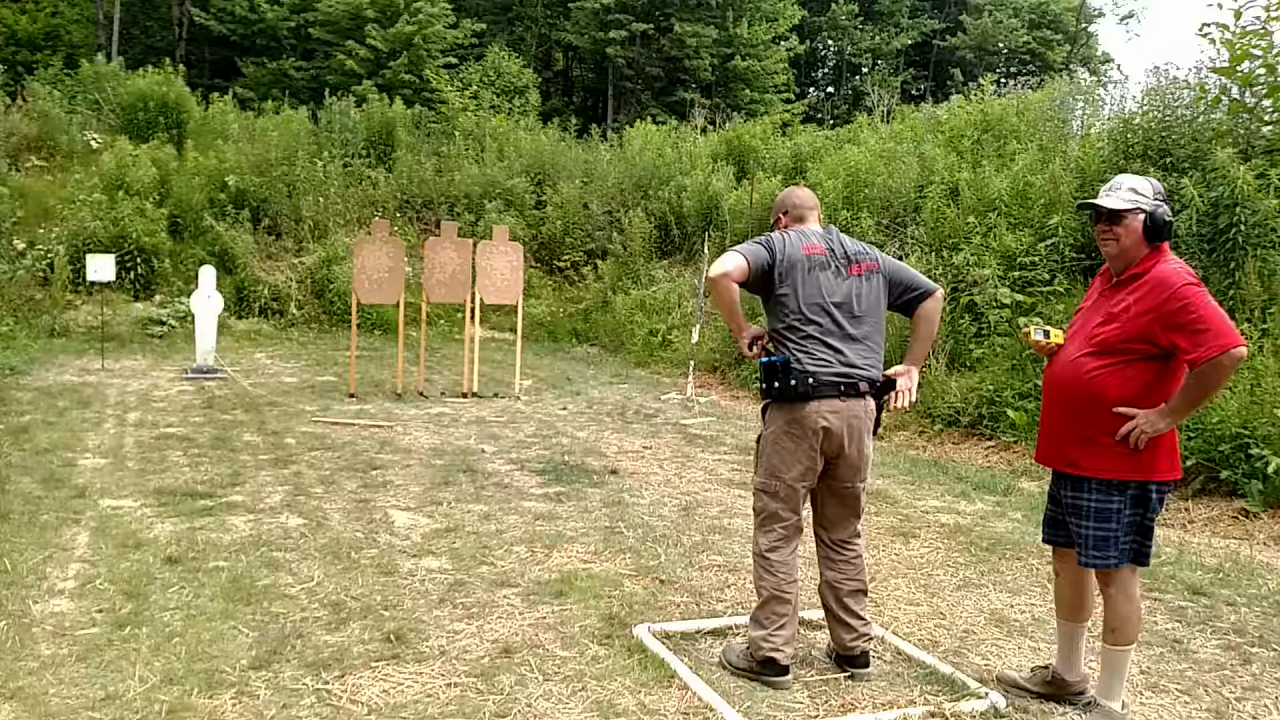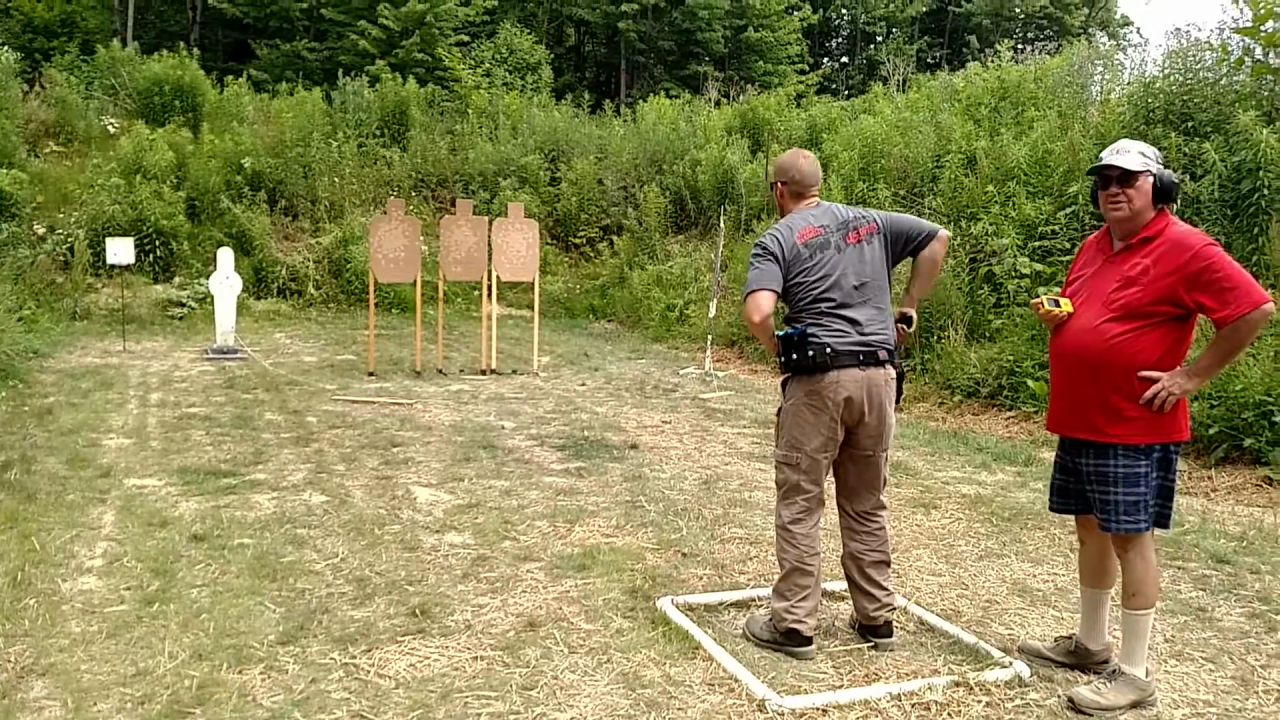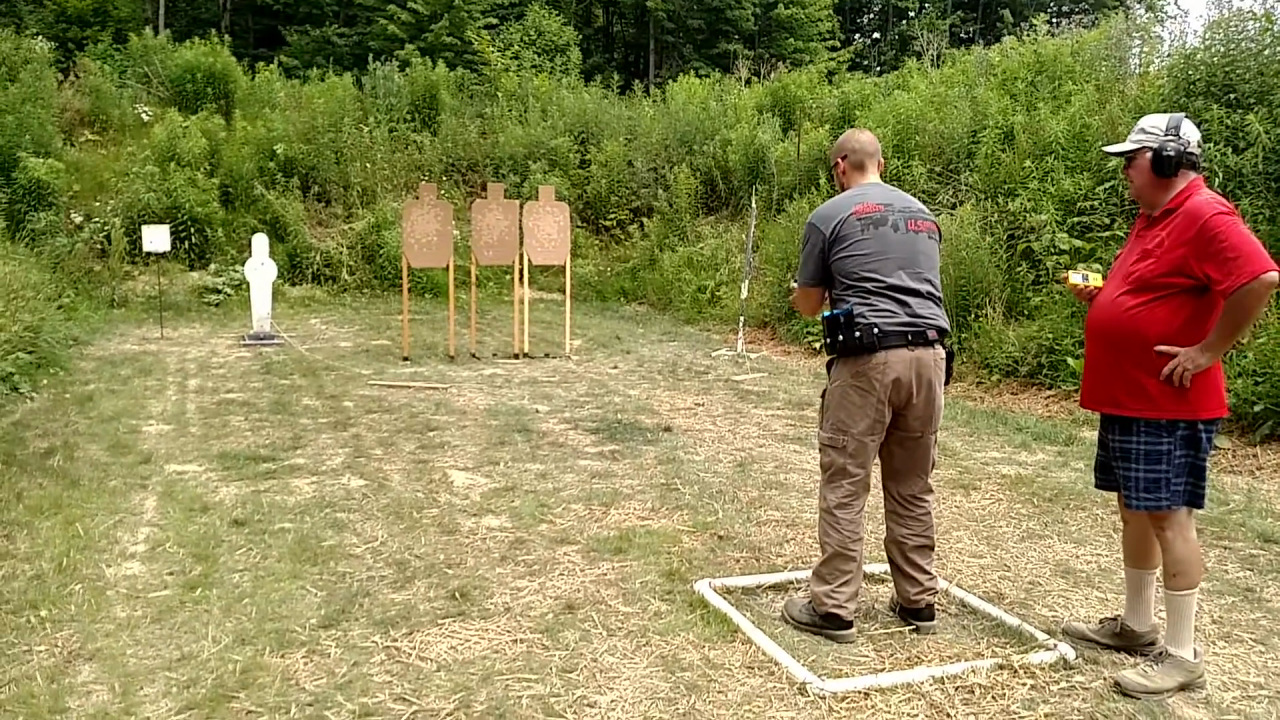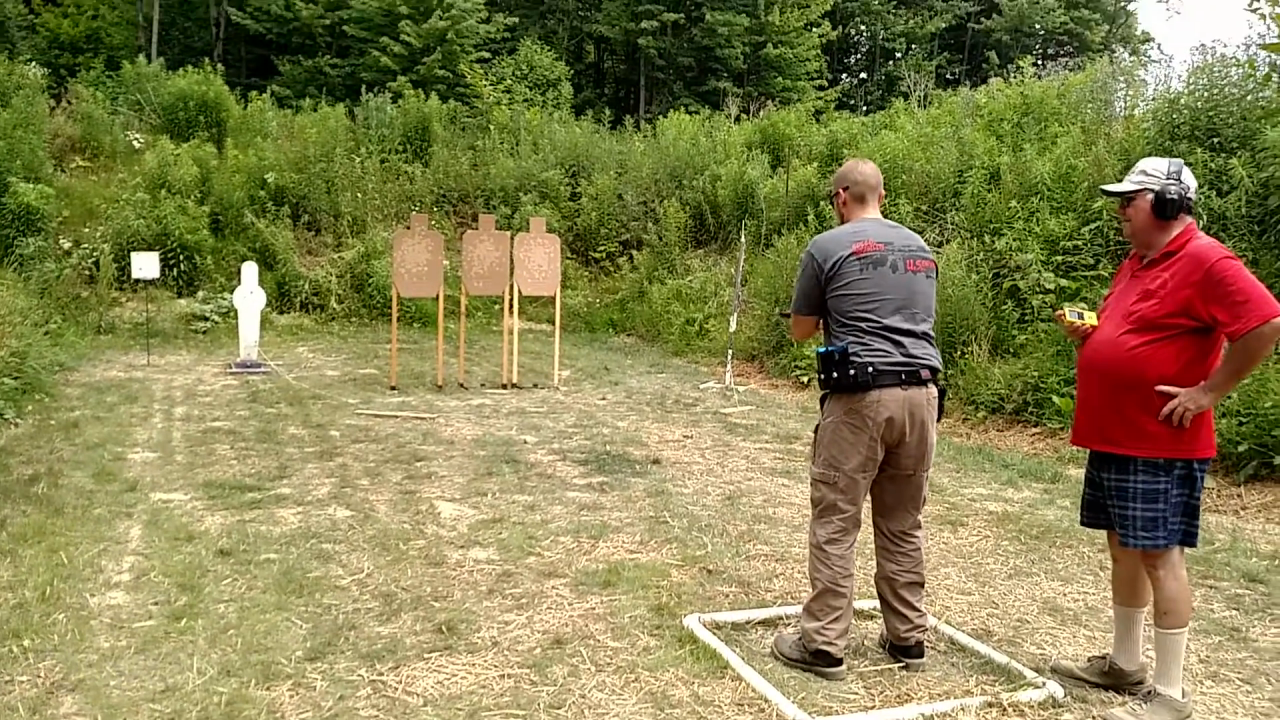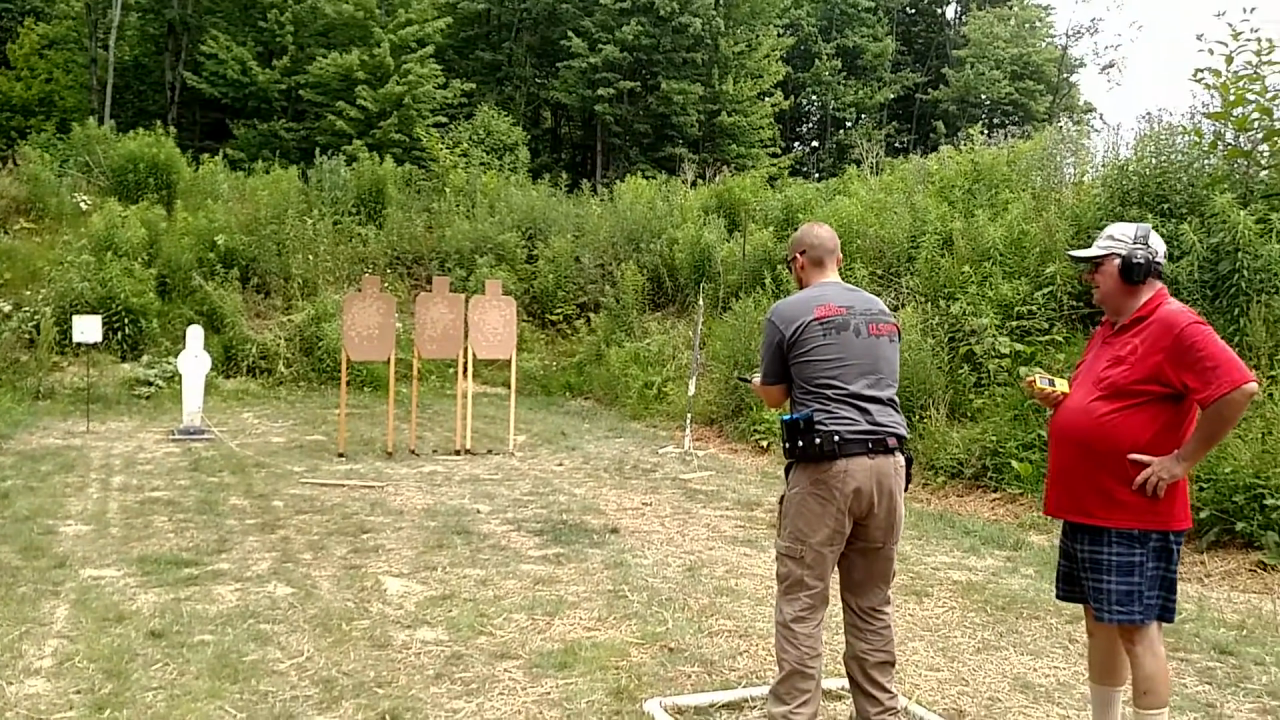
dt=1s
person 1, frame 1
left shoulder: (1171, 285)
right shoulder: (1109, 278)
left elbow: (1228, 351)
left wrist: (1167, 416)
right wrist: (1055, 352)
left hip: (1121, 463)
right hip: (1075, 456)
left knee: (1114, 571)
right knee: (1069, 561)
right ankle: (1065, 673)
person 1, frame 2
left shoulder: (1186, 248)
right shoulder: (1093, 246)
left wrist: (1192, 376)
right wrist: (1055, 319)
left hip: (1135, 427)
right hip: (1079, 421)
left knee: (1130, 539)
right knee: (1090, 528)
left ankle: (1133, 673)
right ankle: (1088, 643)
person 1, frame 3
left shoulder: (1205, 215)
right shoulder: (1151, 217)
left wrist: (1208, 351)
right wrist: (1099, 296)
left hip: (1168, 403)
right hip: (1126, 397)
left knee: (1168, 516)
right knee: (1133, 508)
left ankle: (1180, 655)
right ankle: (1135, 624)
person 1, frame 4
left shoulder: (1205, 261)
right shoulder: (1135, 262)
left wrist: (1209, 392)
right wrist: (1087, 334)
left hip: (1159, 444)
right hip: (1113, 437)
left knee: (1159, 556)
right knee: (1122, 548)
right ankle: (1124, 663)
person 1, frame 5
left shoulder: (1175, 326)
right shoulder: (1109, 329)
left elbow: (1239, 388)
left wrist: (1182, 460)
right wrist: (1060, 399)
left hip: (1135, 516)
right hip: (1086, 508)
left knee: (1137, 630)
right knee: (1099, 623)
person 2, frame 1
left shoulder: (778, 246)
right shoulder: (869, 256)
left elbow: (720, 274)
right elbow: (933, 297)
left wrist: (742, 332)
right wrist: (912, 366)
left hip: (800, 407)
right hip: (859, 408)
left knee: (777, 531)
right knee: (843, 532)
left ankle: (770, 653)
right ankle: (853, 646)
person 2, frame 2
left shoulder: (776, 240)
right shoulder: (869, 220)
left elbow: (758, 313)
right elbow: (938, 237)
left wrist: (780, 350)
right wrist: (908, 302)
left hip: (819, 379)
right hip: (878, 374)
left knee: (799, 505)
right knee: (866, 503)
left ankle: (793, 624)
right ankle: (876, 617)
person 2, frame 3
left shoulder: (829, 216)
right shoulder: (922, 214)
left elbow: (809, 304)
left wrist: (806, 296)
left hip: (867, 360)
right hip: (928, 356)
left knee: (844, 487)
right knee: (912, 487)
left ankle: (832, 607)
right ankle: (918, 600)
person 2, frame 4
left shoulder: (827, 247)
right shoulder: (920, 248)
left elbow: (802, 330)
left wrist: (829, 318)
left hip: (861, 397)
right hip: (920, 393)
left knee: (835, 525)
right knee: (903, 525)
left ankle: (823, 644)
right ankle: (908, 637)
person 2, frame 5
left shoulder: (787, 312)
right shoulder: (881, 310)
left elbow: (774, 398)
left wrist: (760, 384)
left hip: (827, 468)
right hip: (888, 464)
left knee: (801, 601)
right knee: (872, 602)
